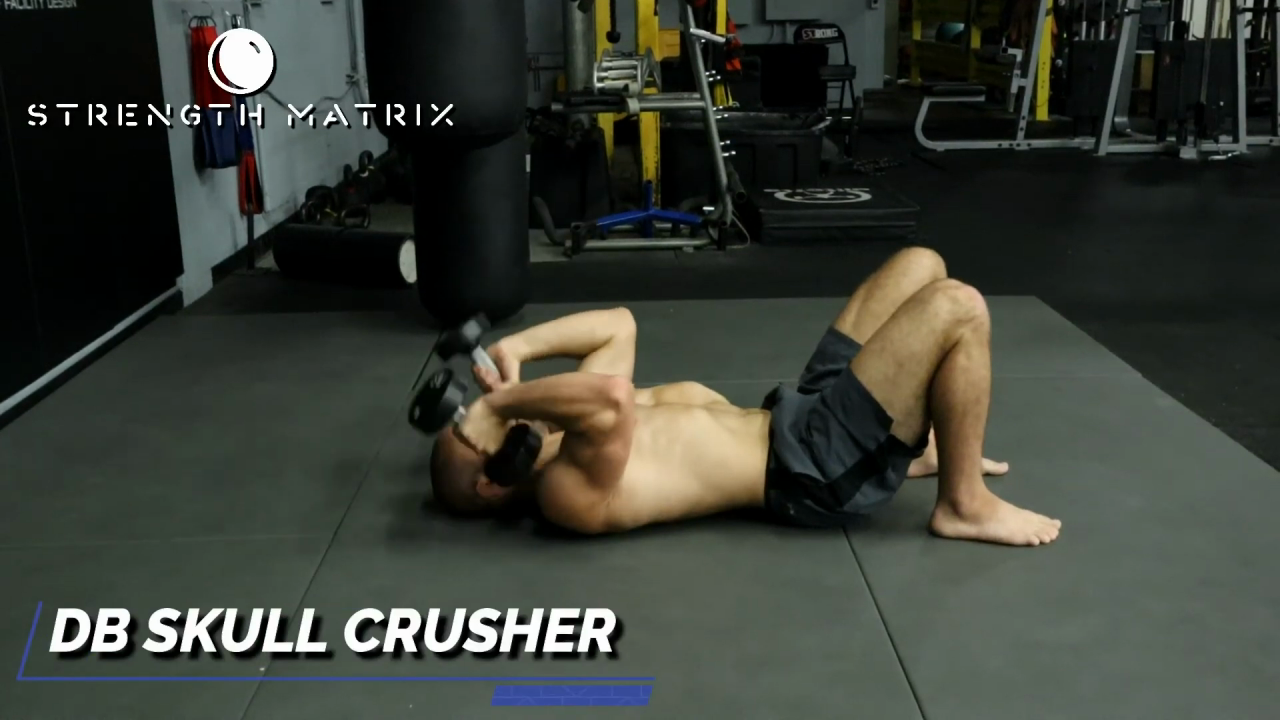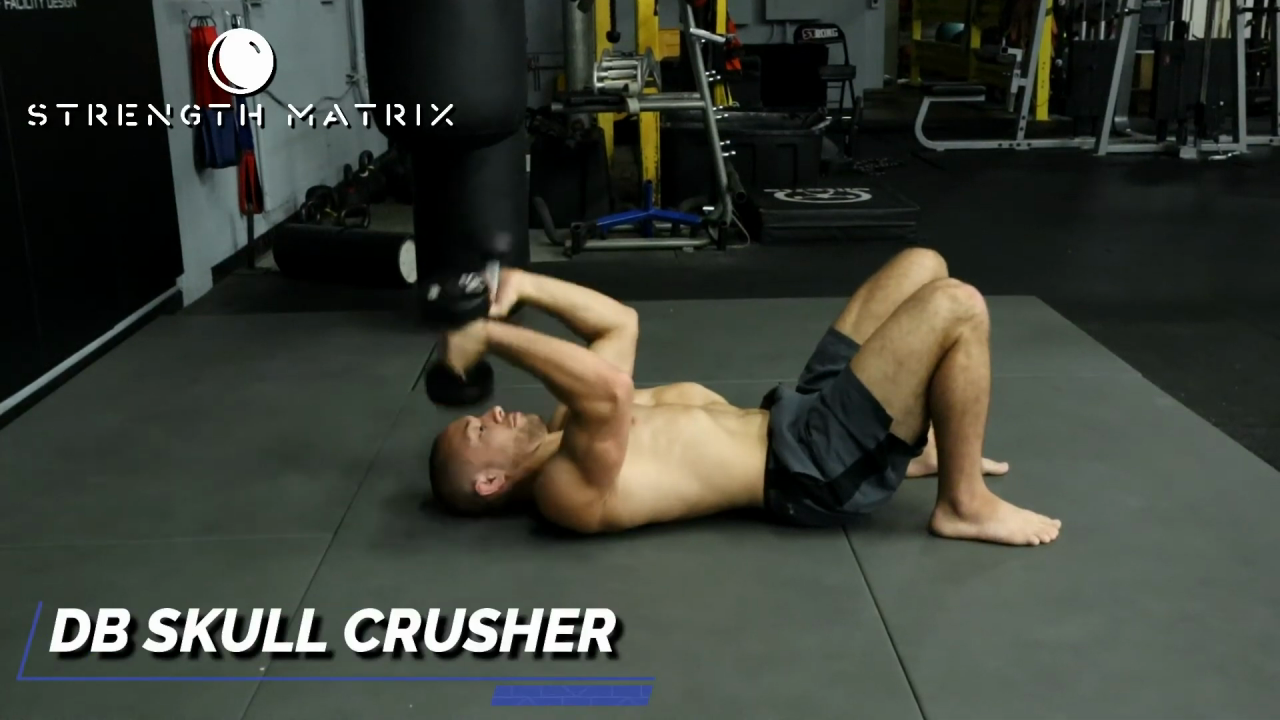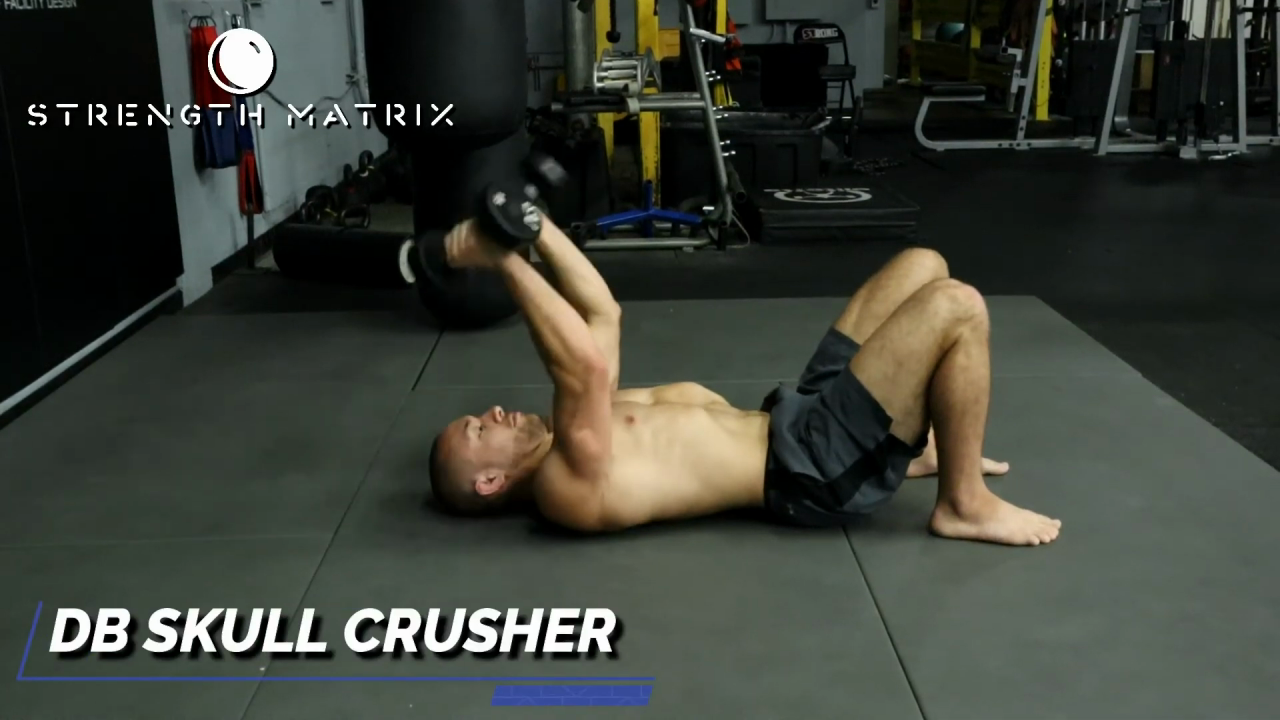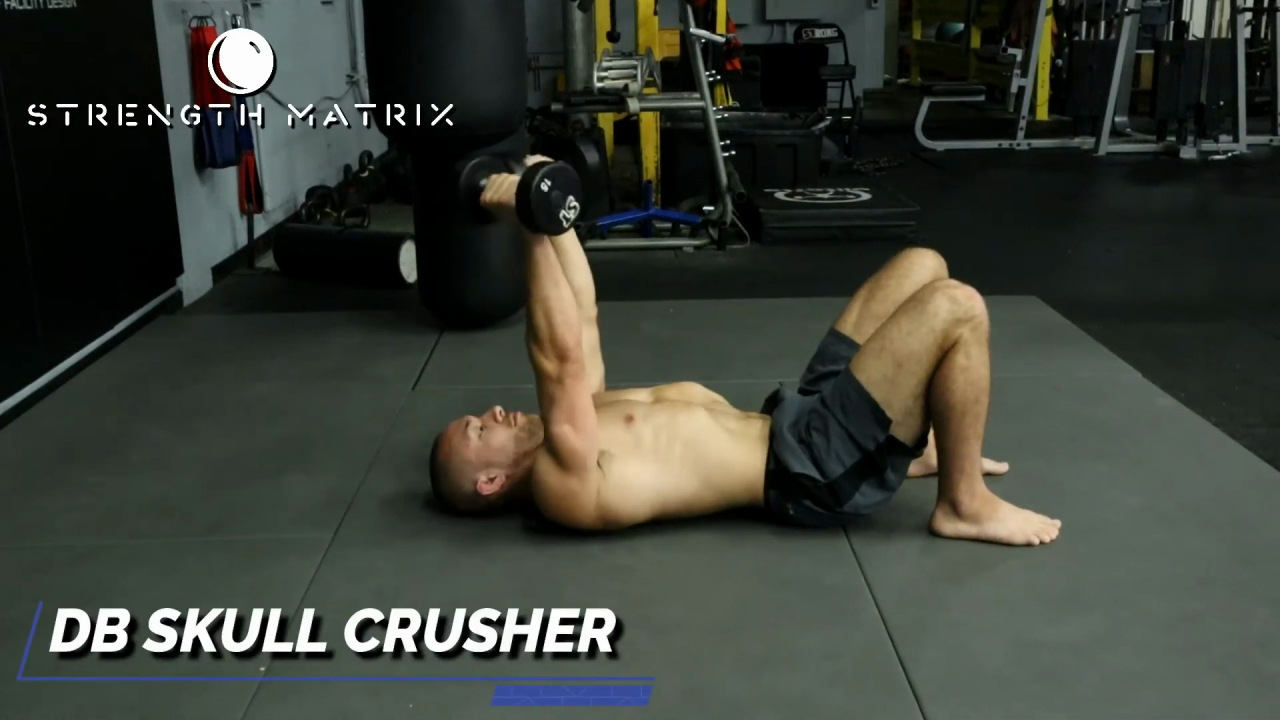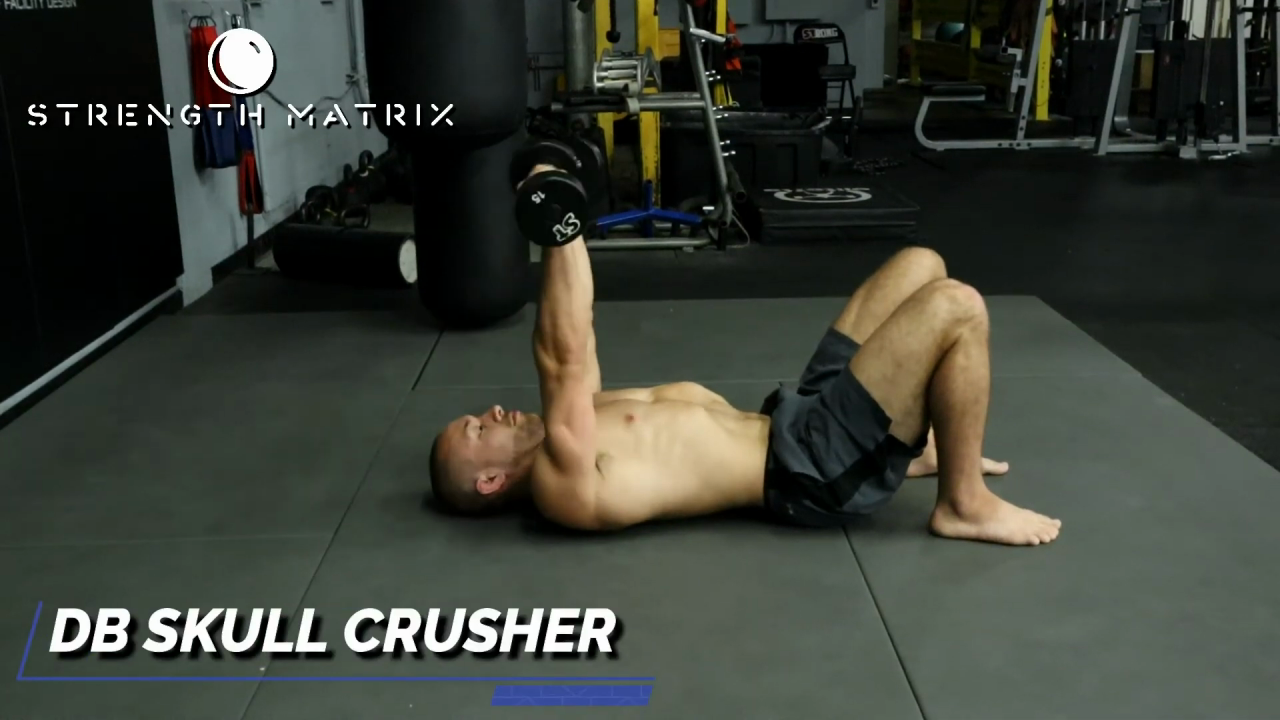
dt=0.2s
person 1, frame 1
left shoulder: (566, 436)
right shoulder: (570, 493)
left elbow: (620, 326)
right elbow: (612, 394)
left wrist: (516, 346)
right wrist: (503, 399)
left hip: (798, 414)
right hip: (818, 467)
left knee: (921, 264)
right knee: (958, 307)
left ankle: (919, 446)
right ankle: (965, 504)
person 1, frame 2
left shoulder: (568, 434)
right shoulder: (568, 490)
left elbow: (622, 322)
right elbow: (612, 387)
left wrist: (521, 283)
right wrist: (496, 334)
left hip: (800, 415)
right hip: (819, 468)
left knee: (923, 265)
right knee: (957, 306)
left ankle: (920, 447)
right ankle: (964, 504)
person 1, frame 3
left shoulder: (565, 438)
right shoulder: (566, 489)
left elbow: (604, 315)
right elbow: (588, 366)
left wrist: (534, 229)
right wrist: (505, 261)
left hip: (796, 416)
right hip: (819, 468)
left knee: (923, 266)
right knee: (957, 306)
left ankle: (920, 447)
right ankle: (965, 505)
person 1, frame 4
left shoulder: (572, 432)
right shoulder: (564, 486)
left elbow: (580, 321)
right elbow: (561, 358)
right wrist: (536, 224)
left hip: (794, 418)
right hip: (818, 467)
left knee: (922, 265)
right knee: (957, 307)
left ankle: (920, 445)
right ankle: (965, 504)
person 1, frame 5
left shoulder: (566, 449)
right shoulder: (562, 488)
left elbow: (573, 341)
right elbow: (563, 360)
left hip: (795, 425)
right hip: (815, 471)
left knee: (922, 267)
right knee: (956, 306)
left ankle: (919, 449)
right ankle: (965, 506)
